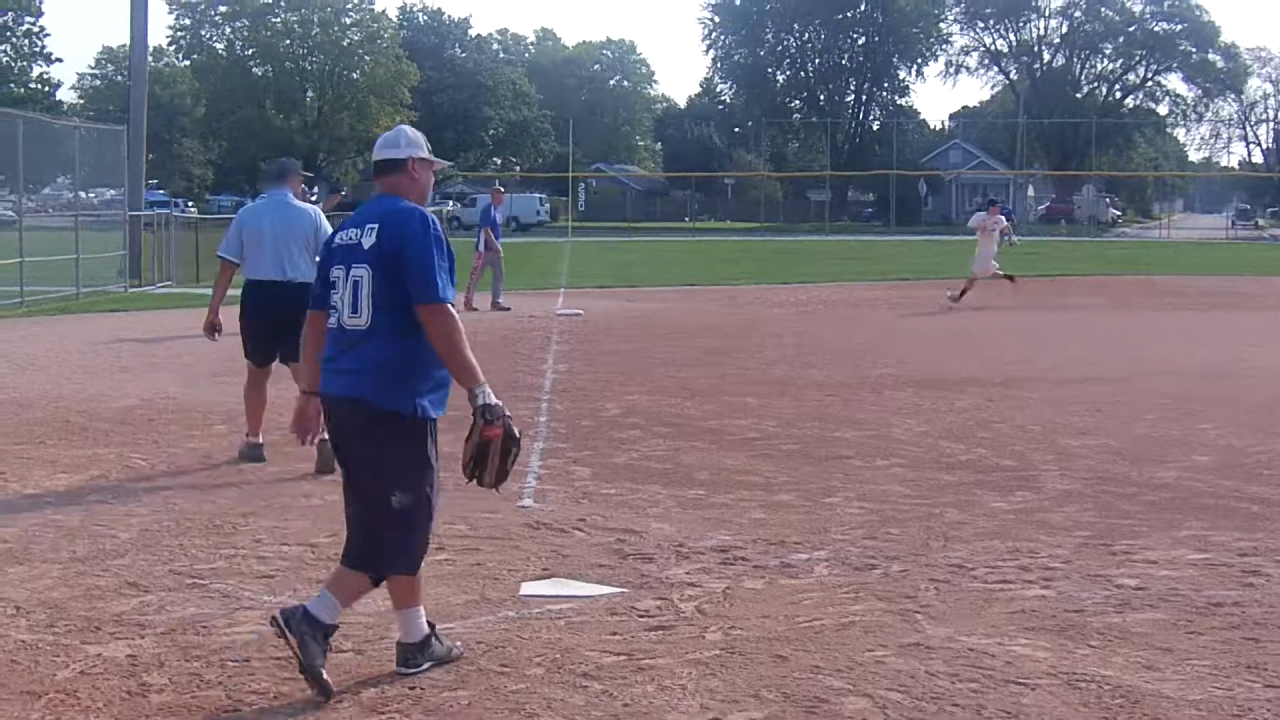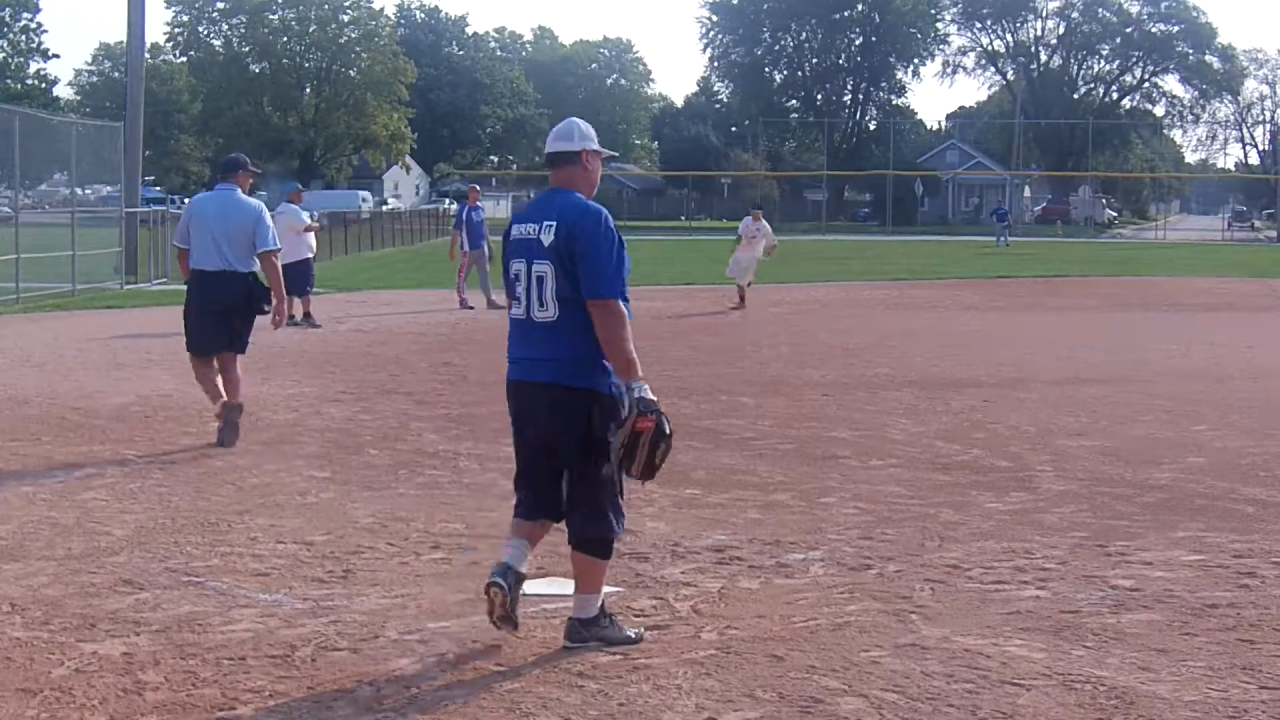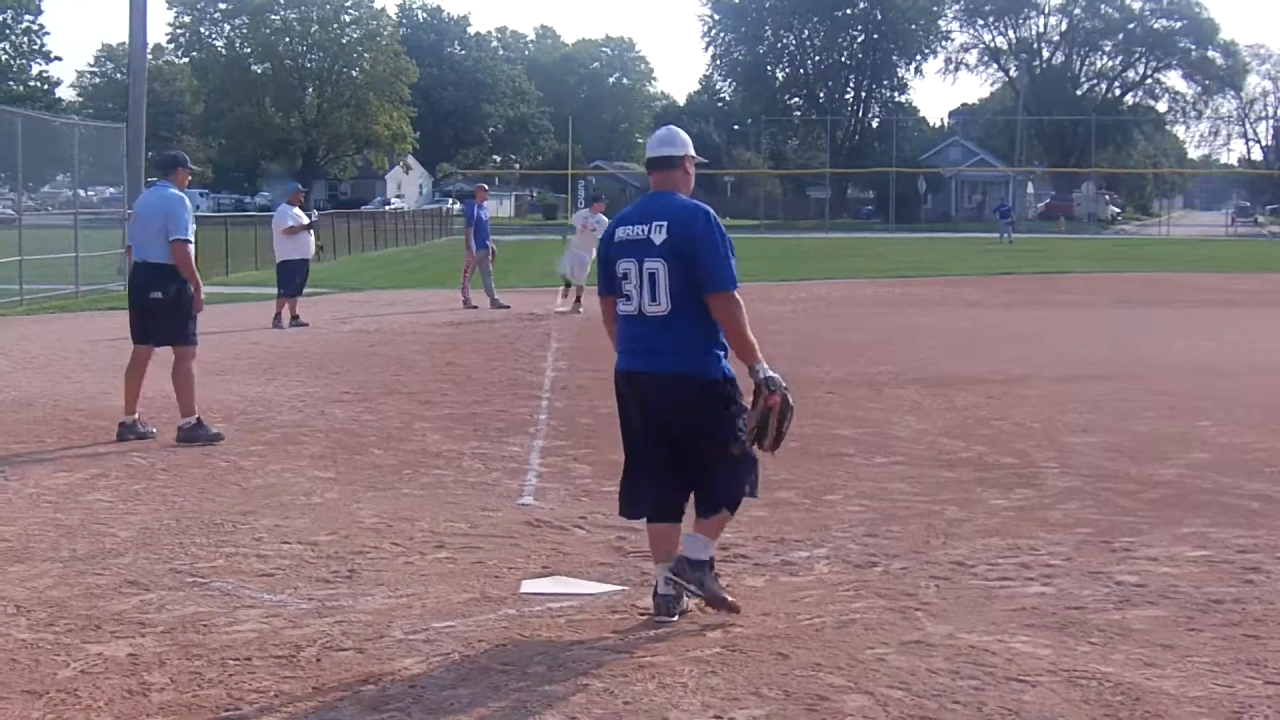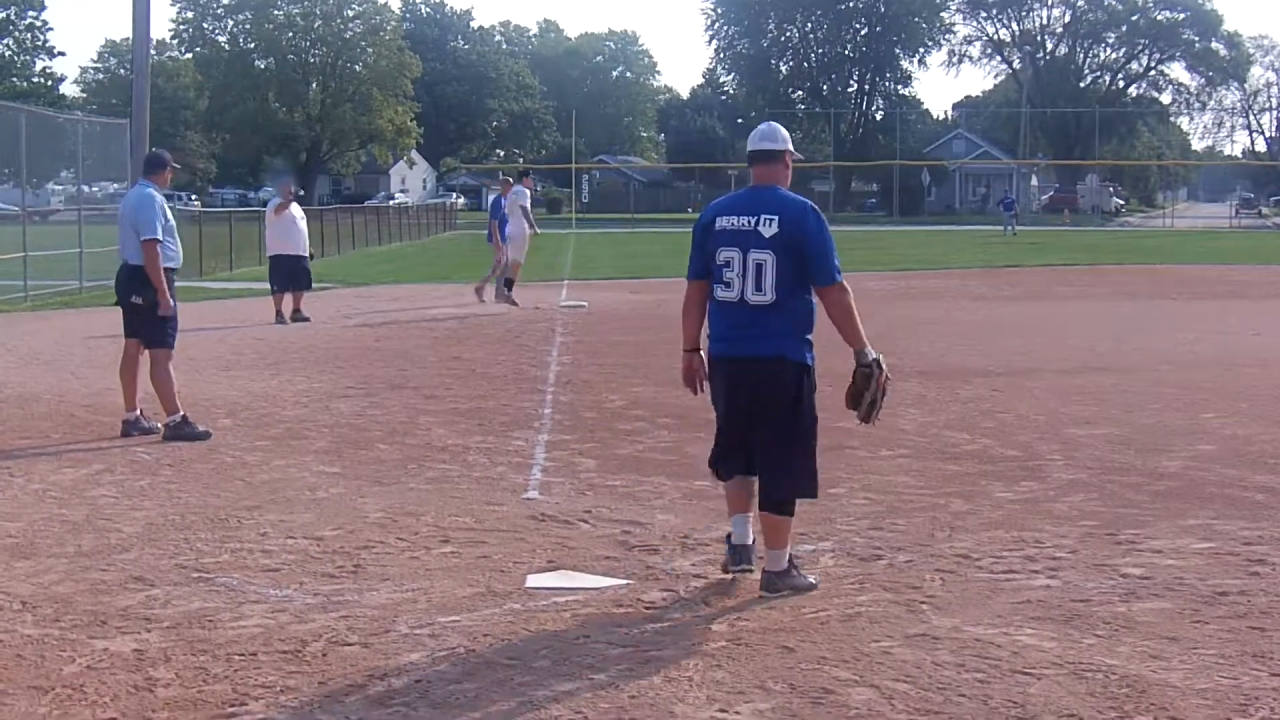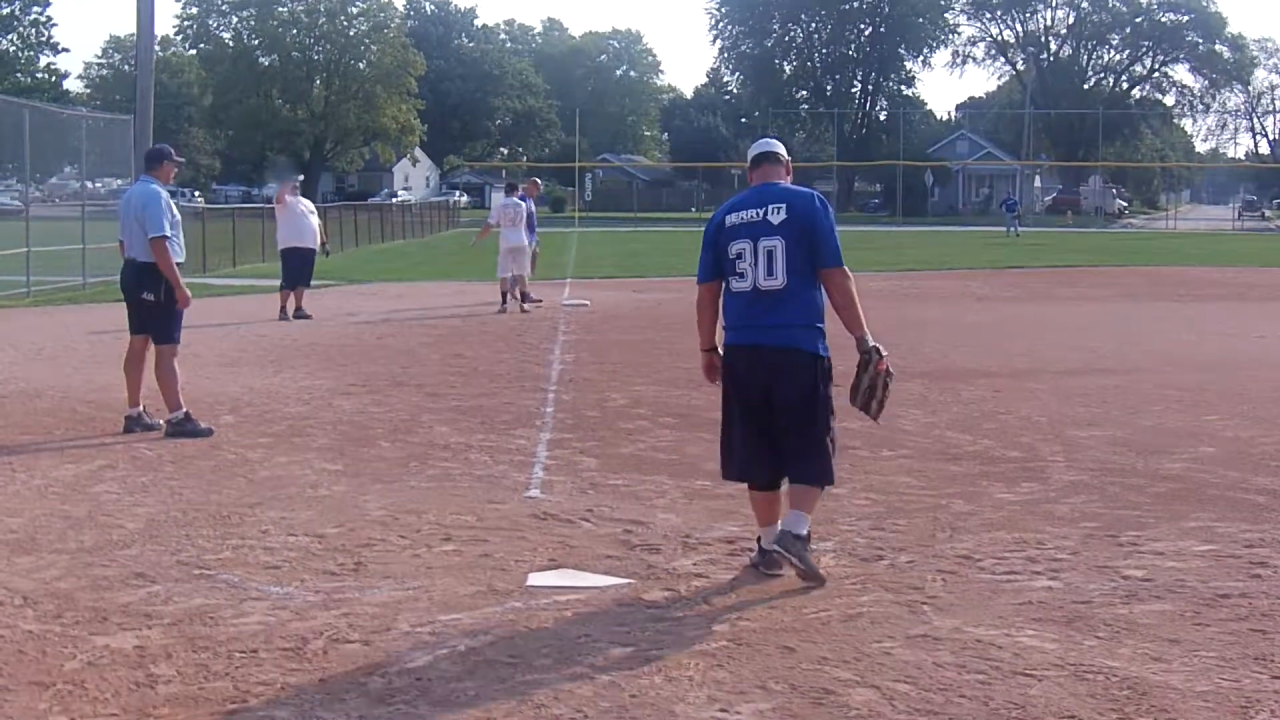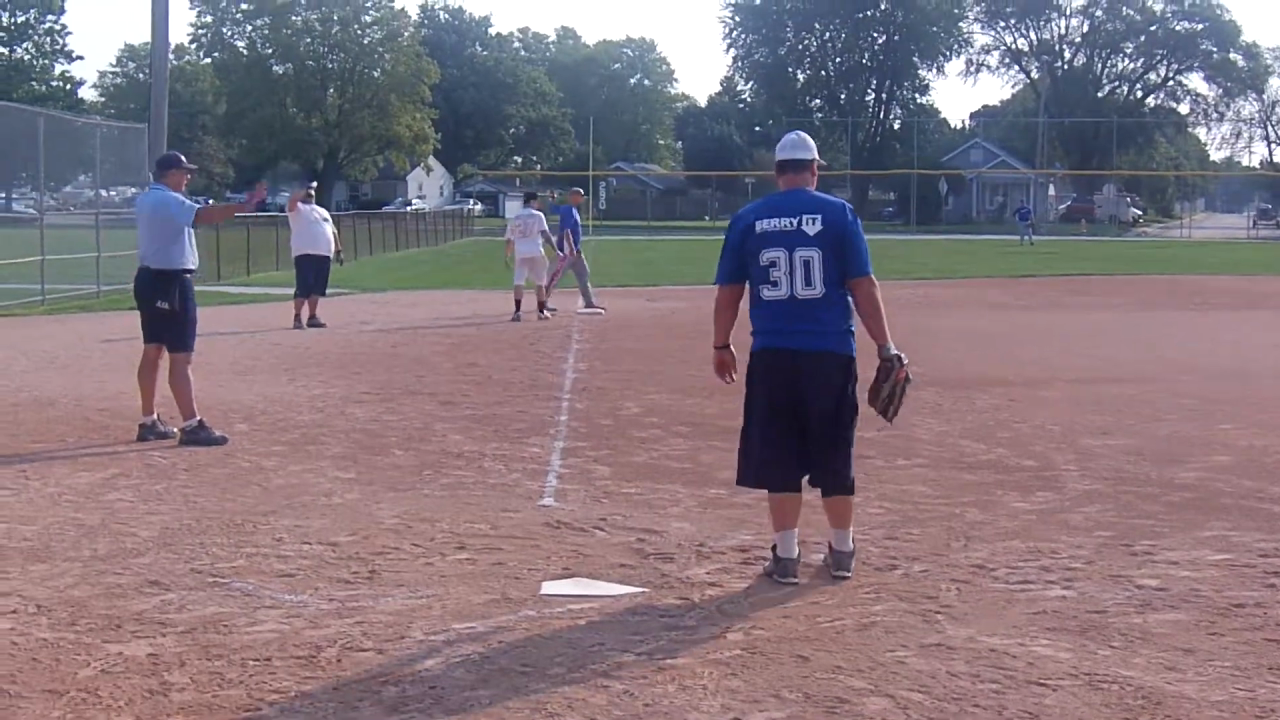
dt=0.7s
person 1, frame 1
left shoulder: (344, 231)
right shoulder: (415, 223)
left elbow: (317, 320)
right elbow: (437, 317)
left wrist: (310, 392)
right wrist: (480, 389)
left hip: (342, 397)
right hip: (395, 403)
left knee: (400, 519)
right knee: (390, 530)
left ankle: (415, 638)
right ankle: (311, 618)
person 1, frame 2
left shoulder: (521, 221)
right shoulder: (589, 218)
right elbow: (605, 311)
right wrist: (638, 384)
left hip: (525, 379)
right hip: (582, 385)
left knee: (538, 489)
right knee: (593, 499)
left ankle: (508, 572)
right ankle: (586, 617)
person 1, frame 3
left shoulder: (618, 226)
right shoulder: (698, 218)
left elbow: (609, 306)
right elbow: (723, 303)
right wrist: (759, 367)
left hip: (635, 374)
right hip: (695, 374)
left knee: (659, 479)
right knee: (731, 466)
left ankle: (669, 589)
right ankle: (694, 561)
person 1, frame 4
left shoulder: (714, 215)
right shoulder: (801, 213)
left elbow: (696, 290)
right elbow: (833, 291)
left wrist: (691, 350)
right wrist: (864, 351)
left hip: (727, 357)
right hip: (783, 359)
left knee: (736, 451)
right knee: (780, 461)
left ankle: (739, 541)
right ankle: (777, 568)
person 1, frame 5
left shoulder: (724, 216)
right shoulder: (809, 203)
left elbow: (707, 292)
right elbow: (835, 277)
left wrist: (708, 348)
right wrist: (862, 338)
left hip: (743, 350)
right hip: (799, 348)
left knee: (758, 451)
right knee: (809, 449)
left ankle: (770, 545)
right ankle: (794, 534)
person 1, frame 6
left shoulder: (747, 219)
right shoulder: (839, 213)
left elbow: (728, 292)
right elbow: (862, 287)
left wrist: (721, 345)
right wrist: (886, 346)
left hip: (772, 356)
right hip: (829, 354)
left knee: (779, 461)
right knee: (834, 457)
left ankle: (786, 557)
right ankle: (842, 552)
person 2, frame 1
left shoulder: (247, 214)
right shoulder: (311, 214)
left elbow: (227, 267)
left wrist: (213, 311)
left hip: (259, 299)
right hip: (301, 299)
left knee: (258, 373)
left ankle: (253, 442)
right ankle: (323, 437)
person 2, frame 2
left shoulder: (195, 205)
right shoulder: (255, 209)
left elbow: (183, 253)
right elbow: (269, 259)
right wrist: (279, 300)
left hip: (204, 287)
right hip: (241, 289)
left knee: (202, 358)
right knee: (229, 359)
left ankle: (225, 403)
right ankle: (227, 426)
person 2, frame 3
left shoulder: (142, 200)
right shoulder: (177, 200)
left elbow: (130, 249)
right elbow: (180, 249)
right wrist: (197, 286)
left hip: (140, 279)
right hip: (167, 281)
left knee: (140, 353)
right knee: (185, 352)
left ankle: (130, 422)
right ankle: (189, 423)
person 2, frame 4
left shoulder: (130, 197)
right shoulder: (151, 199)
right elbow: (150, 249)
right wrist: (163, 292)
left hip: (129, 278)
right hip: (149, 282)
left knee: (133, 348)
right knee: (161, 353)
left ankle: (132, 418)
right ankle: (175, 421)
person 2, frame 5
left shoulder: (131, 194)
right shoulder: (156, 195)
left elbow: (124, 242)
right elbow: (159, 246)
right wrist: (180, 286)
left hip: (133, 274)
right hip: (156, 277)
left knee: (138, 345)
right knee: (167, 349)
left ankle: (135, 414)
right ankle: (178, 418)
person 2, frame 6
left shoulder: (146, 199)
right shoulder: (168, 201)
right elbow: (204, 215)
right wrist: (245, 205)
left hip: (147, 279)
right hip: (171, 283)
left knee: (152, 352)
right knee: (180, 357)
left ankle: (149, 422)
right ankle: (193, 426)
